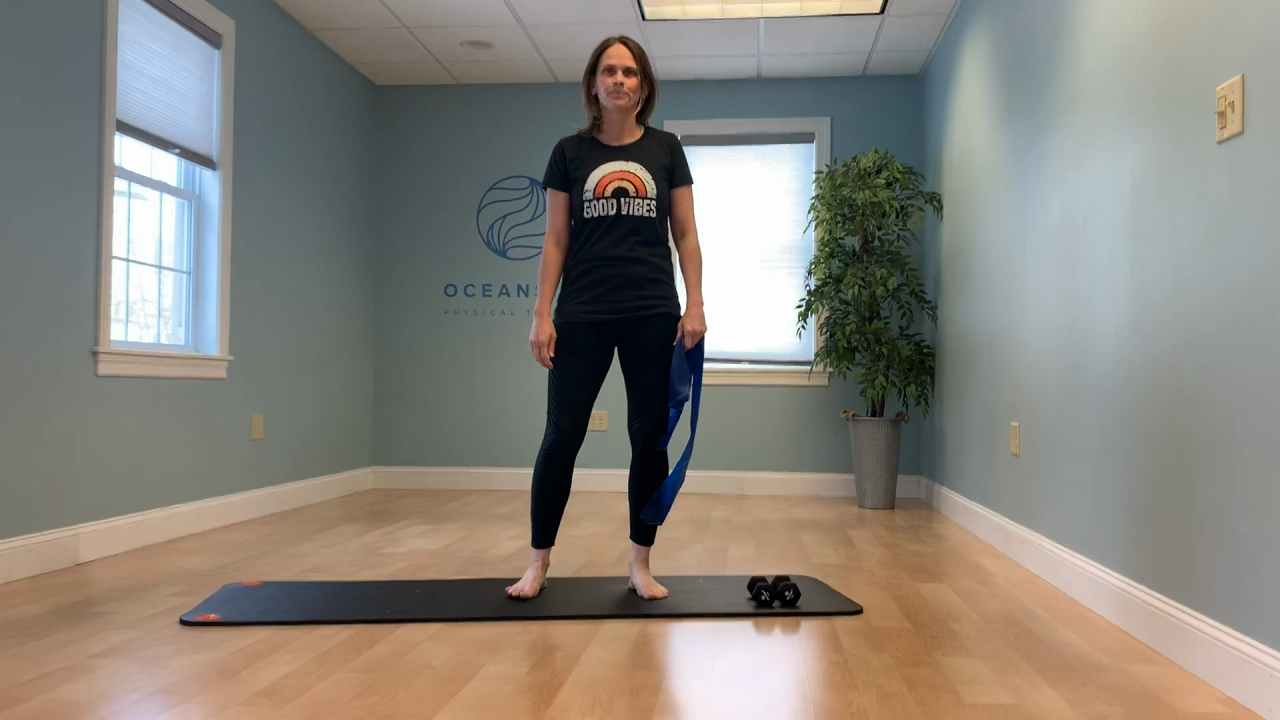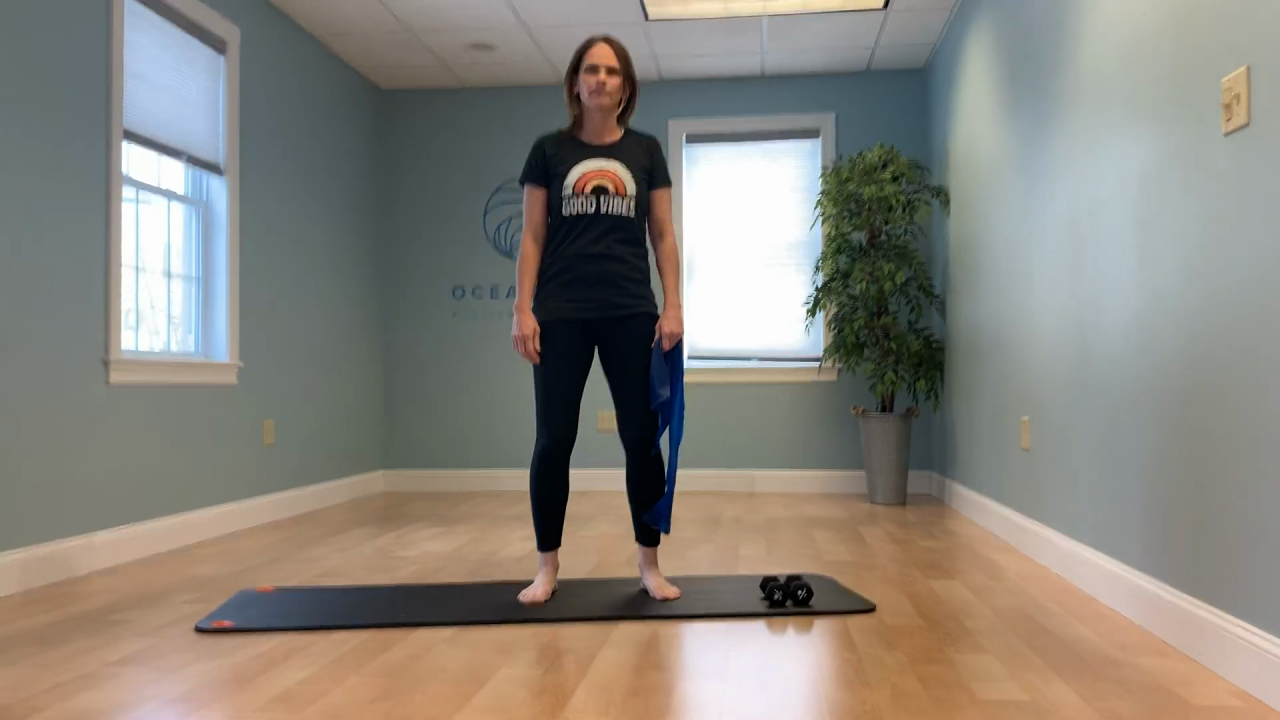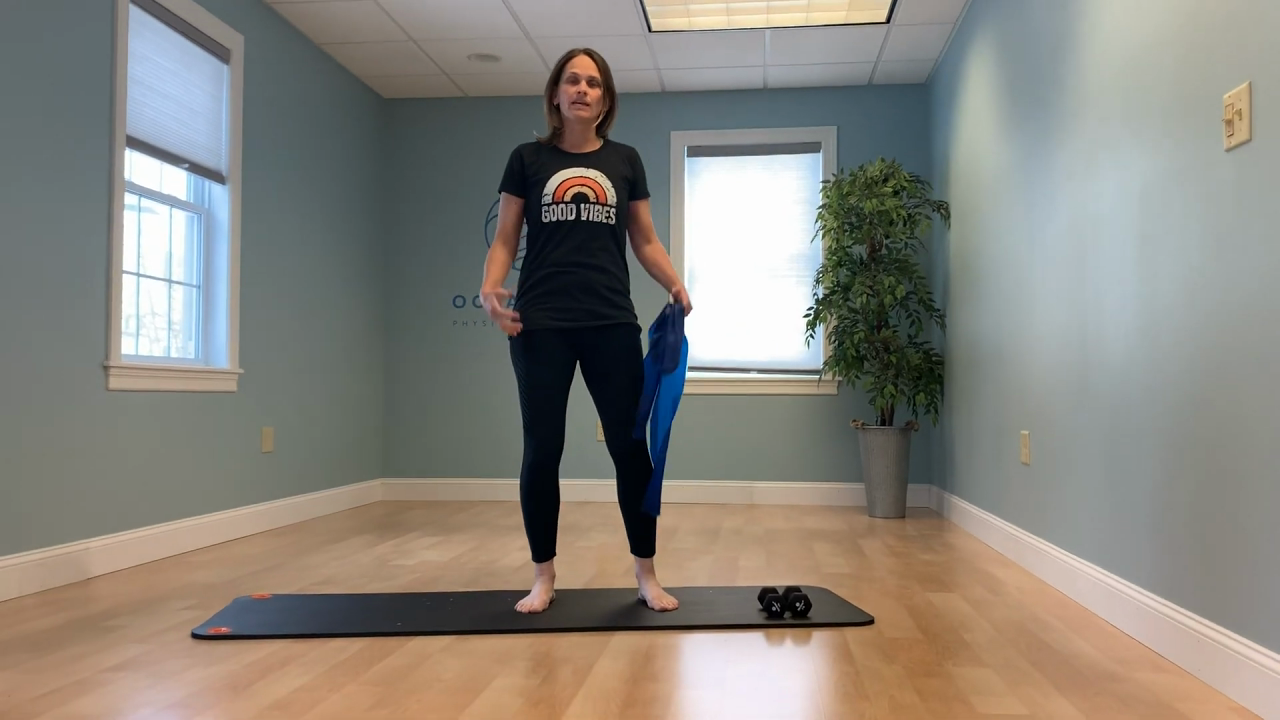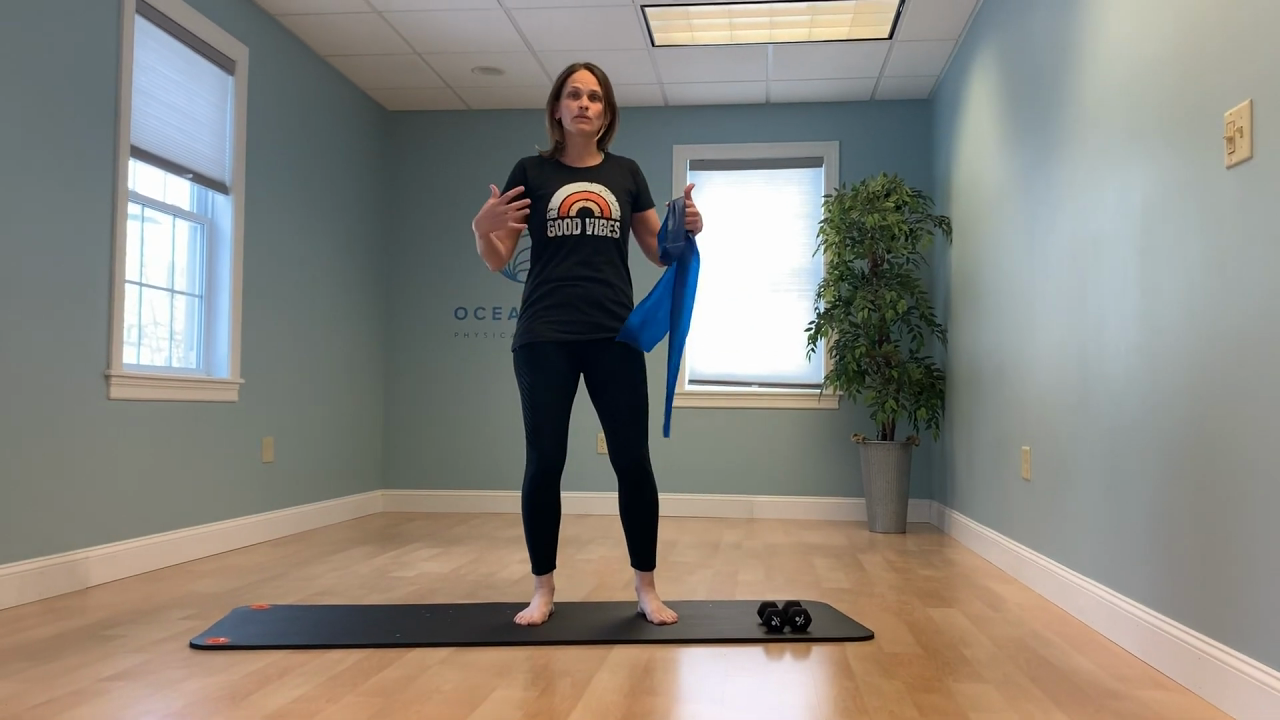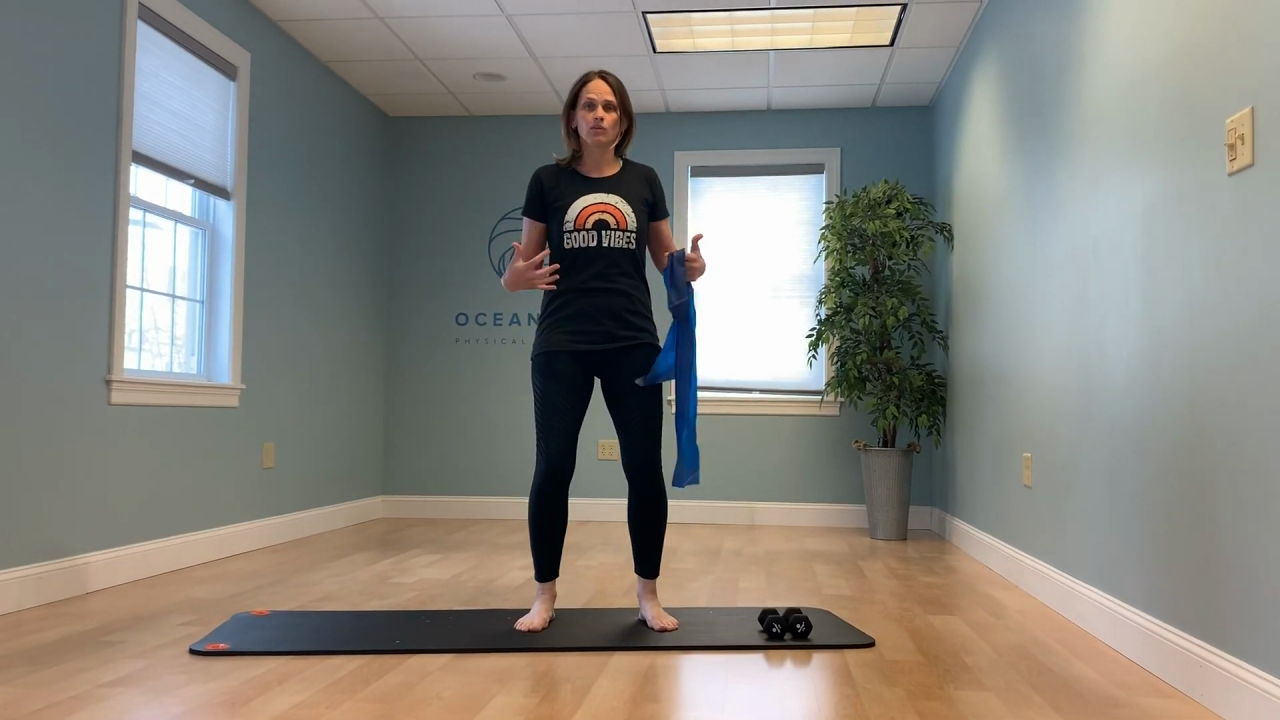
dt=0.5s
person 1, frame 1
left shoulder: (666, 149)
right shoulder: (570, 152)
left elbow: (685, 234)
right elbow: (556, 239)
left wrist: (694, 305)
right wrist: (541, 312)
left hip: (652, 315)
right hip: (582, 315)
left knee: (650, 440)
right knee: (561, 436)
left ankle: (640, 564)
right ankle: (538, 562)
person 1, frame 2
left shoulder: (646, 150)
right shoulder: (549, 150)
left elbow: (663, 235)
right elbow: (533, 236)
left wrist: (672, 306)
right wrist: (523, 308)
left hip: (631, 313)
right hip: (561, 314)
left knee: (642, 438)
right knee: (553, 439)
left ankle: (649, 564)
right ankle: (547, 567)
person 1, frame 3
left shoulder: (625, 160)
right shoulder: (527, 158)
left elbow: (645, 241)
right elbow: (504, 240)
left wrist: (674, 284)
right wrist: (490, 287)
left hip: (612, 322)
right hip: (540, 323)
left knee: (631, 446)
right knee: (541, 450)
left ankle: (647, 575)
right ankle: (543, 577)
person 1, frame 4
left shoulder: (626, 173)
right shoulder: (530, 172)
left elbow: (657, 251)
right elbow: (498, 259)
left wrist: (687, 230)
right wrist: (483, 227)
left hip: (614, 333)
right hip: (545, 335)
left knee: (633, 459)
right knee: (544, 460)
left ankle: (646, 588)
right ankle: (543, 589)
person 1, frame 5
left shoulder: (644, 181)
right shoulder: (548, 181)
left elbow: (664, 256)
right elbow: (526, 260)
left wrist: (689, 265)
right wrist: (518, 275)
left hip: (633, 343)
right hip: (562, 344)
left knee: (645, 468)
right knee: (553, 467)
left ankle: (648, 595)
right ankle: (544, 596)
